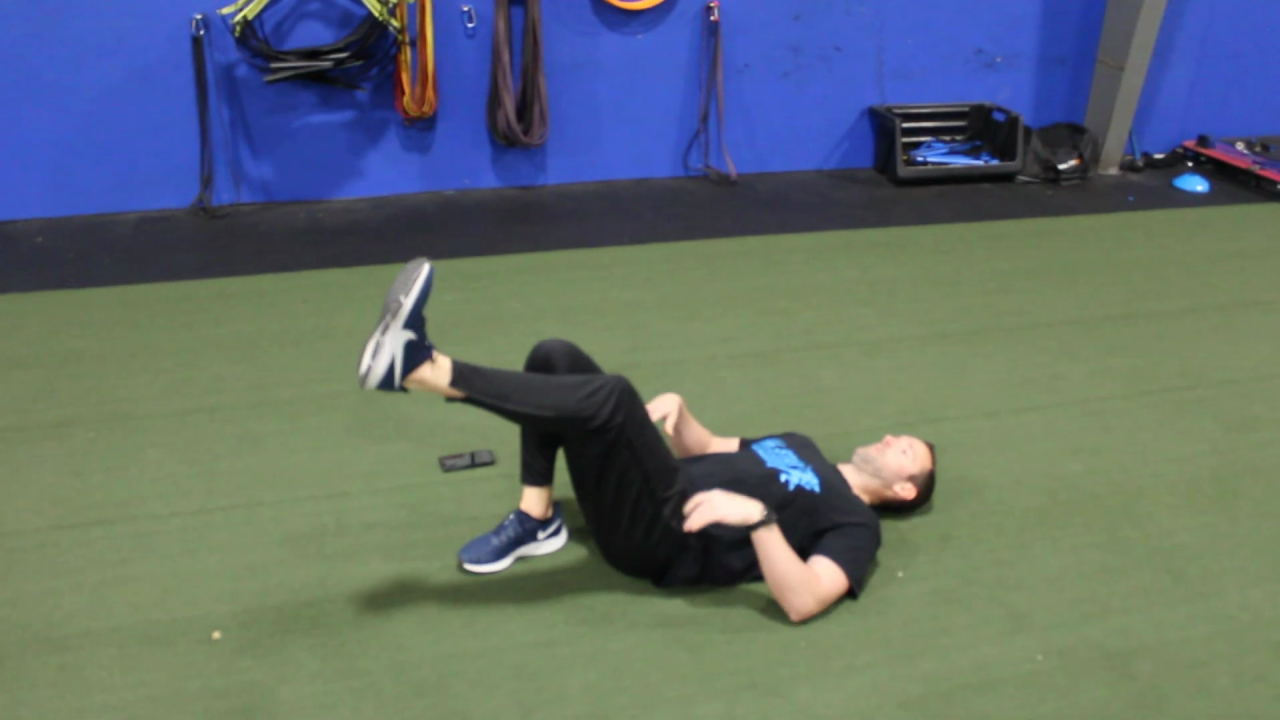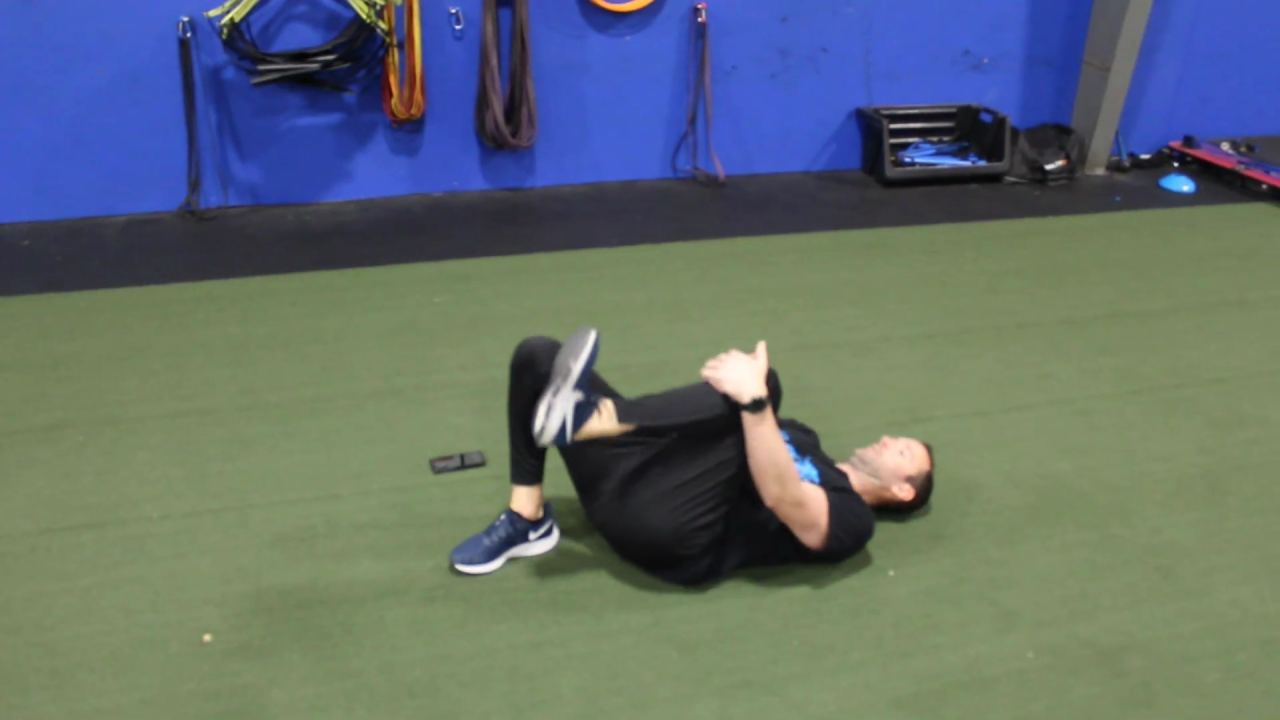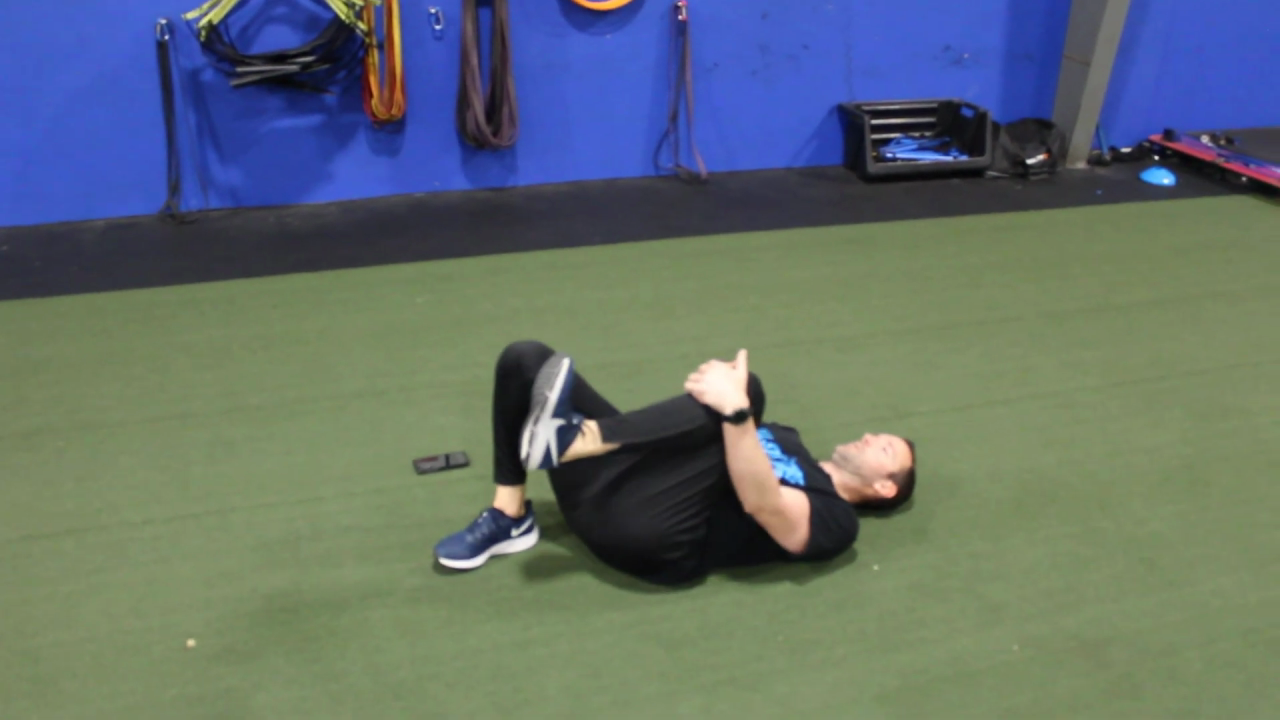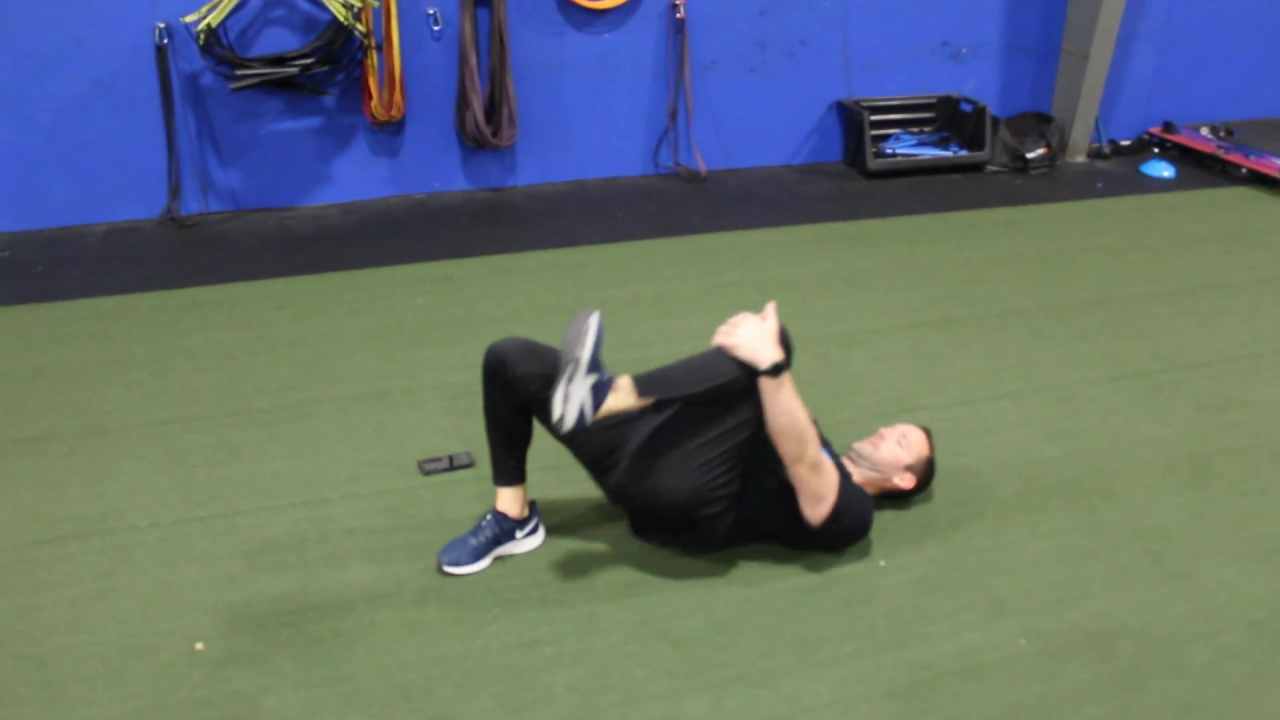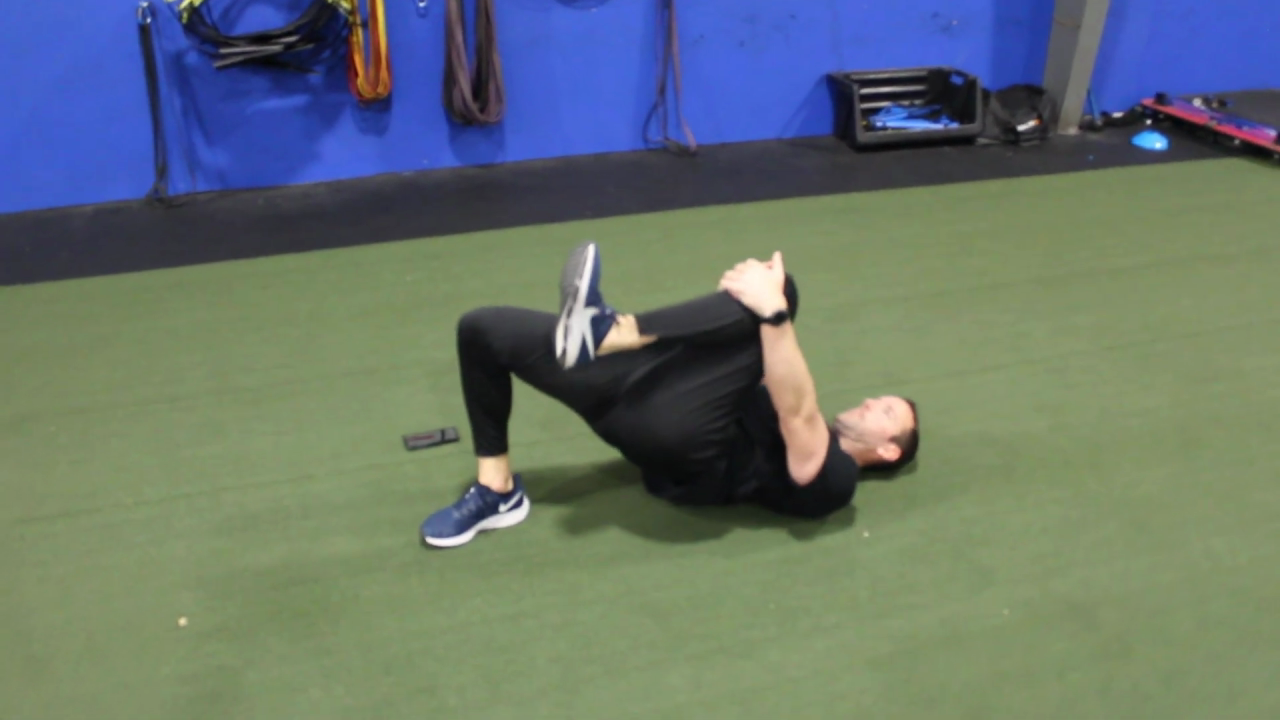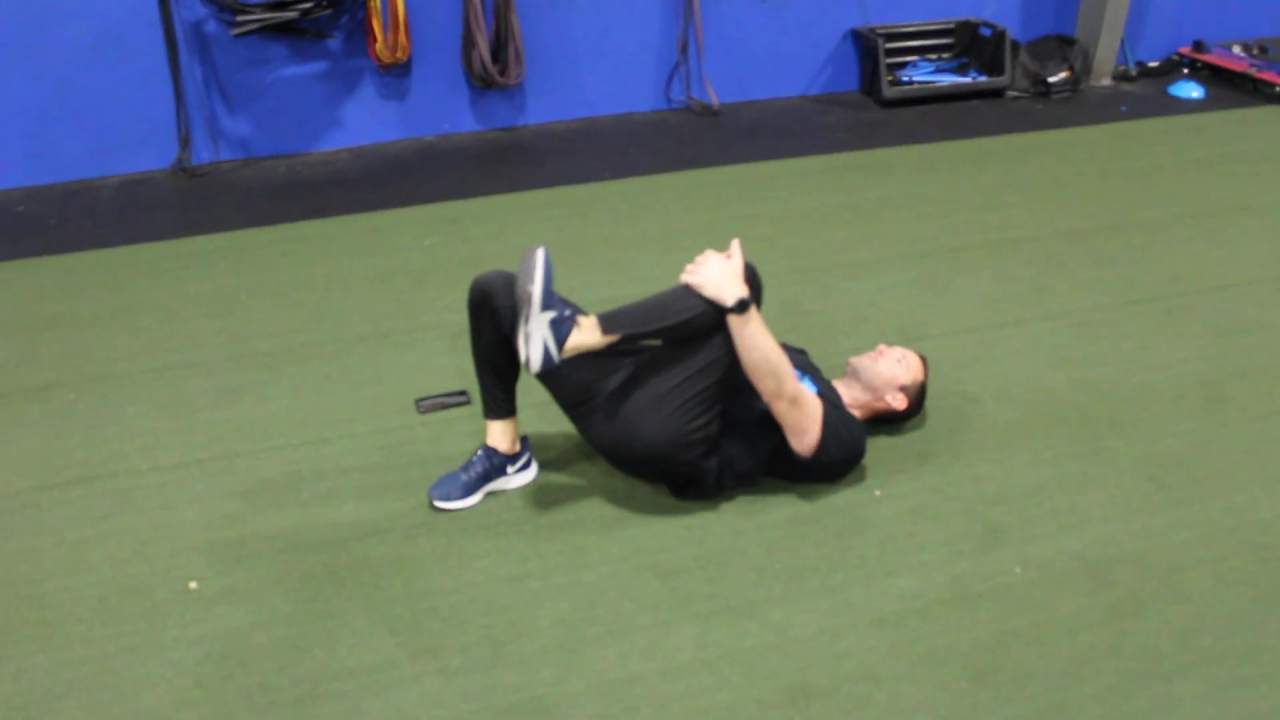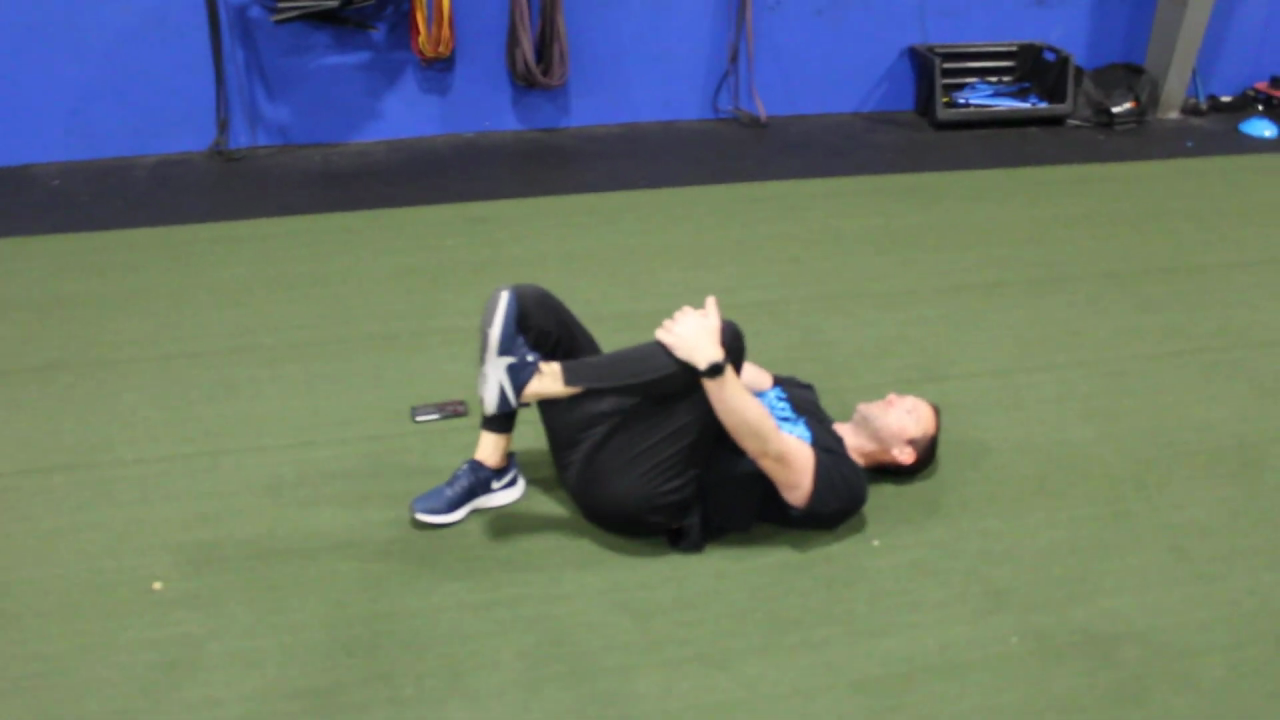
dt=0.7s
person 1, frame 1
left shoulder: (854, 525)
right shoulder: (800, 446)
left elbow: (802, 601)
right elbow: (705, 449)
left wrist: (755, 515)
right wrist: (678, 410)
left hip: (662, 534)
right hip: (654, 491)
left knee: (609, 397)
right knee: (555, 357)
left ankle: (419, 369)
right ankle: (535, 520)
person 1, frame 2
left shoulder: (852, 520)
right shoulder: (805, 441)
left elbow: (780, 496)
left wrist: (753, 397)
right wrist: (732, 382)
left hip: (668, 530)
right hip: (630, 485)
left knee: (760, 389)
right knee: (538, 356)
left ankle: (589, 419)
right ankle: (525, 520)
person 1, frame 3
left shoulder: (834, 521)
right shoulder: (787, 443)
left elbow: (761, 504)
left wrist: (735, 408)
right wrist: (718, 391)
left hip: (648, 530)
right hip: (614, 479)
left knee: (744, 395)
right knee: (525, 359)
left ankle: (573, 440)
right ankle: (508, 519)
person 1, frame 4
left shoulder: (849, 510)
right shoulder: (815, 466)
left elbow: (801, 459)
left wrist: (767, 362)
right wrist: (740, 350)
left hip: (685, 491)
right hip: (648, 446)
left knee: (768, 352)
right knee: (508, 357)
left ankle: (599, 399)
right ankle: (512, 518)
person 1, frame 5
left shoulder: (832, 477)
right shoulder: (796, 430)
left elbow: (798, 414)
left wrist: (772, 312)
right wrist: (749, 298)
left hip: (680, 427)
right hip: (640, 391)
left knee: (776, 298)
right knee: (482, 328)
left ankle: (607, 334)
right ankle: (496, 492)
person 1, frame 6
left shoulder: (842, 439)
right shoulder: (800, 362)
left elbow: (782, 396)
left wrist: (733, 299)
right wrist: (714, 288)
left hip: (661, 435)
right hip: (624, 394)
left knee: (740, 285)
right knee: (495, 290)
left ankle: (567, 336)
right ankle: (505, 455)
person 1, frame 7
left shoulder: (841, 486)
right shoulder: (802, 399)
left elbow: (768, 450)
right elbow: (744, 380)
left wrist: (709, 358)
right wrist: (699, 341)
left hip: (633, 489)
right hip: (611, 435)
left knee: (724, 340)
right knee: (528, 305)
left ankle: (530, 380)
right ankle: (489, 472)
